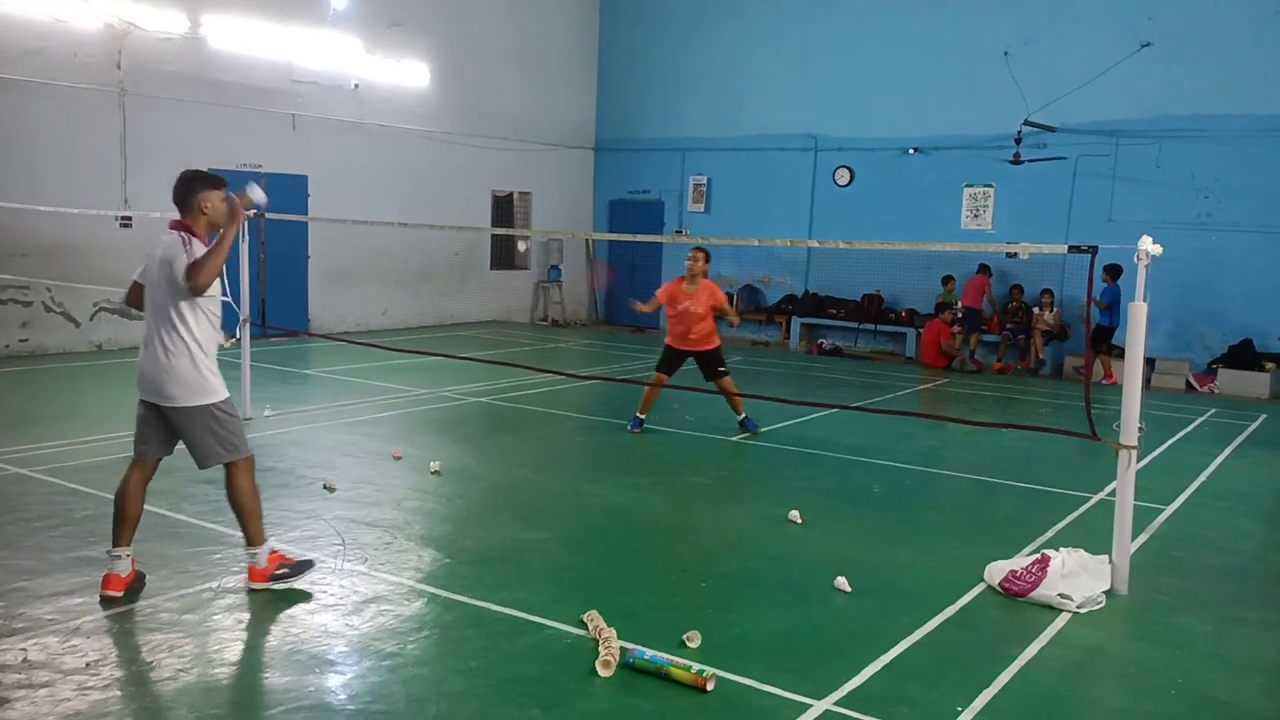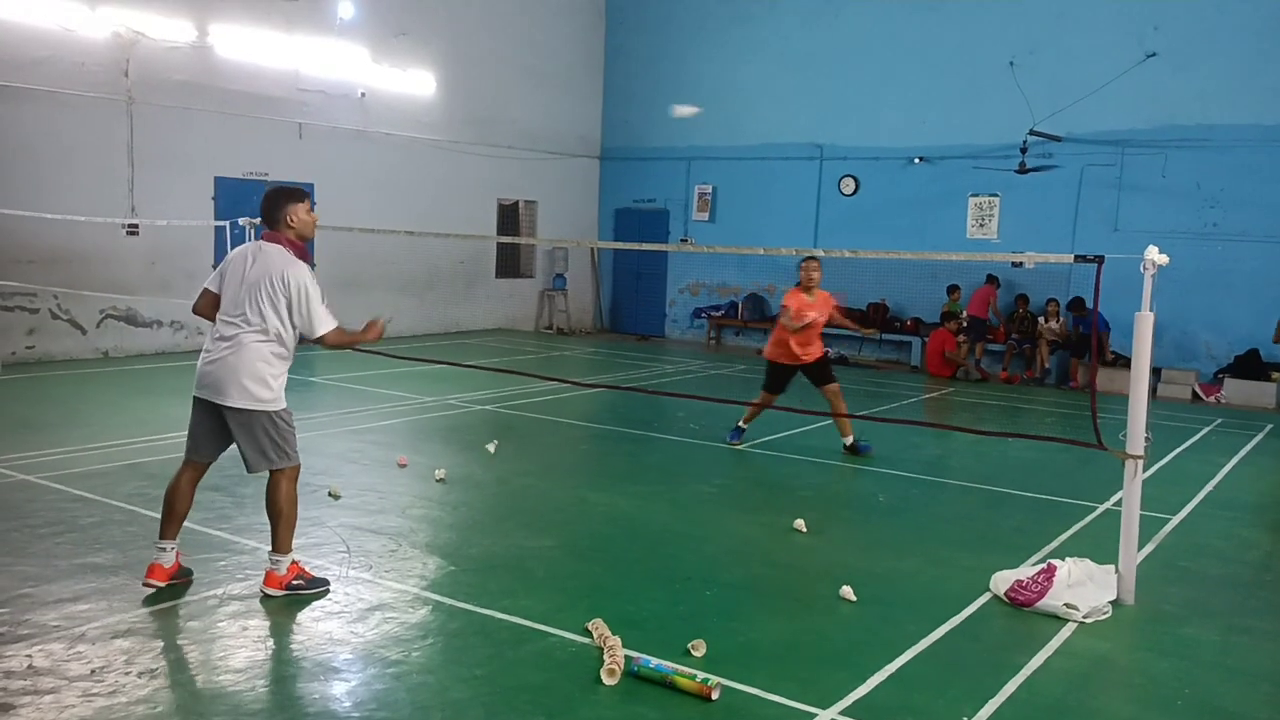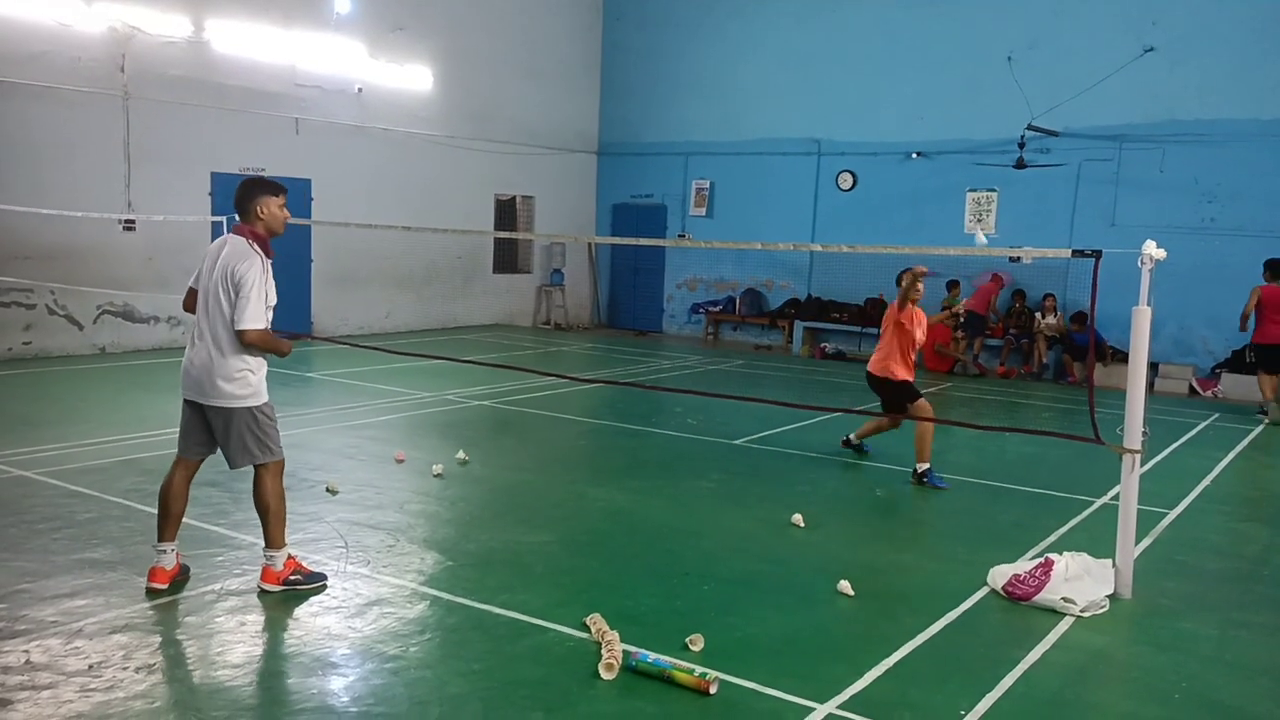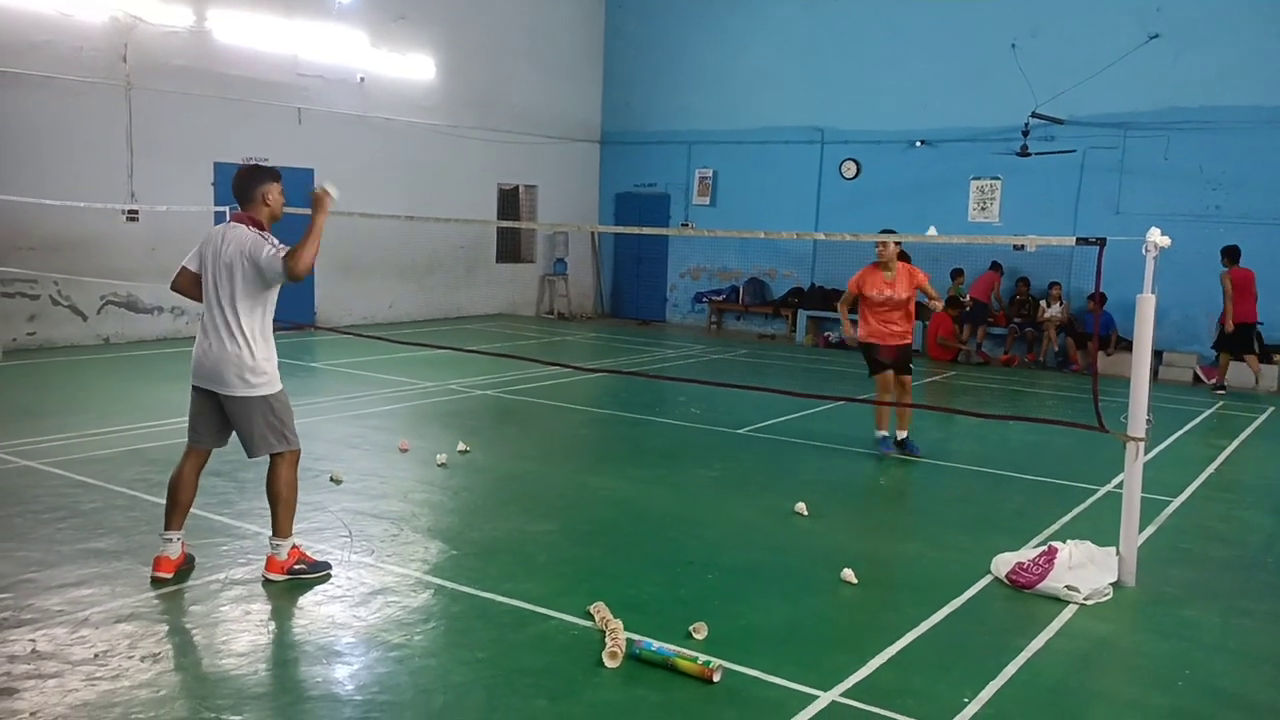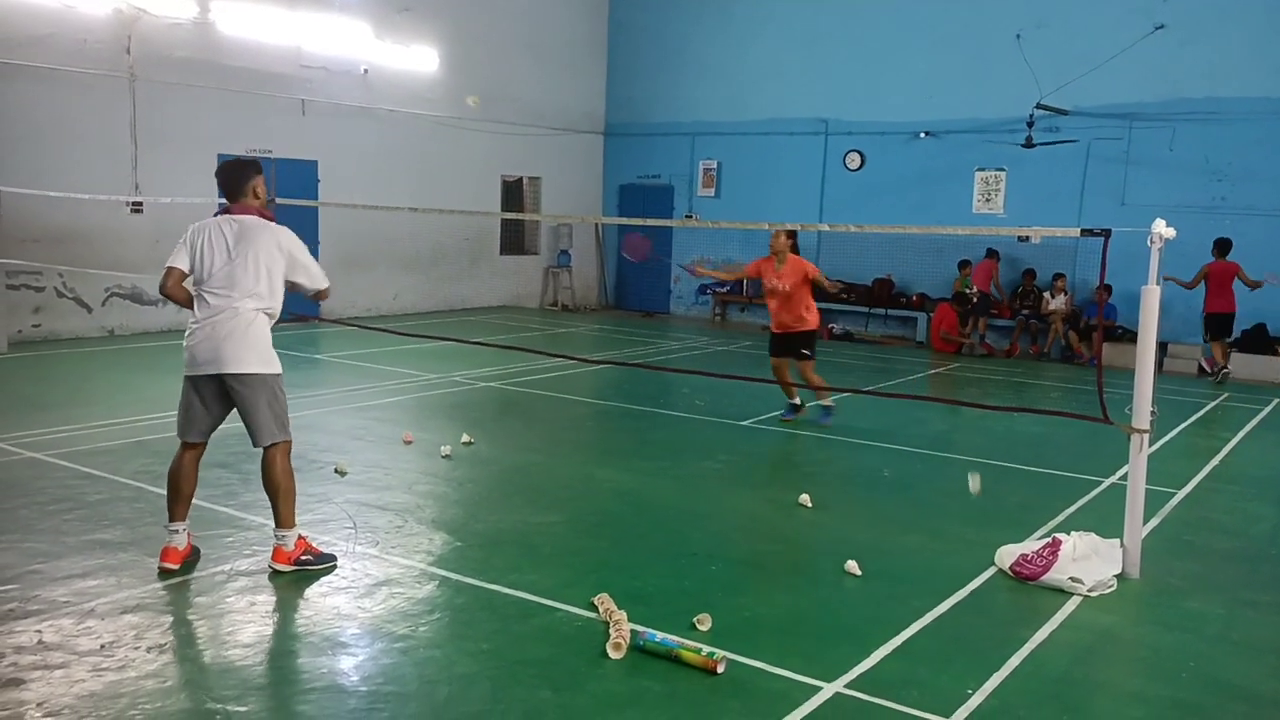
dt=0.5s
person 1, frame 1
left shoulder: (167, 245)
right shoulder: (187, 247)
left elbow: (135, 297)
right elbow: (197, 283)
right wrist: (233, 227)
left hip: (155, 380)
right hip: (194, 384)
left knee: (141, 466)
right knee: (239, 463)
left ankle: (119, 570)
right ankle: (262, 560)
person 1, frame 2
left shoulder: (240, 254)
right shoulder: (295, 271)
left elbow: (203, 307)
right elbow: (328, 336)
right wrist: (367, 334)
left hip: (211, 379)
right hip: (254, 387)
left knee: (194, 466)
right knee: (284, 470)
left ankle: (163, 561)
right ankle: (281, 570)
person 1, frame 3
left shoulder: (219, 247)
right shoulder: (253, 262)
left elbow: (190, 303)
right elbow: (251, 335)
right wrist: (282, 346)
left hip: (198, 377)
right hip: (236, 384)
left knee: (185, 464)
right knee: (270, 466)
left ankle: (164, 563)
right ankle: (277, 566)
person 1, frame 4
left shoulder: (215, 236)
right shoulder: (258, 246)
left elbow: (181, 282)
right elbow: (297, 268)
right wrist: (319, 214)
left hip: (207, 368)
right hip: (248, 373)
left knee: (195, 453)
right knee: (285, 454)
left ankle: (169, 552)
right ankle: (281, 555)
person 1, frame 5
left shoulder: (199, 232)
right shoulder: (279, 237)
left elbow: (169, 286)
right elbow: (321, 291)
right wrist: (288, 279)
left hip: (202, 354)
right hip: (250, 358)
left knee: (190, 446)
right knee: (277, 445)
left ankle: (176, 543)
right ankle: (288, 546)
person 2, frame 1
left shoulder: (713, 291)
right shoulder: (672, 287)
left elbow: (732, 316)
right elbow: (651, 307)
left wrist: (734, 319)
right wrist: (640, 307)
left hip: (707, 345)
right hip: (677, 344)
left knee: (726, 385)
right knee: (658, 380)
left ankle: (743, 418)
right ankle: (640, 417)
person 2, frame 2
left shoulder: (826, 298)
right shoulder: (792, 297)
left elbow: (836, 319)
right elbow: (784, 322)
left wrist: (860, 329)
right wrist: (802, 324)
left hip: (813, 355)
right hip: (782, 355)
left knee: (834, 393)
right knee: (766, 400)
left ankle: (850, 442)
right ankle: (741, 426)
person 2, frame 3
left shoulder: (918, 312)
right shoulder: (899, 308)
left elbow: (924, 324)
right elbow: (903, 296)
left wrist: (951, 312)
right wrist: (912, 277)
left hip: (897, 373)
right hip: (887, 374)
left knee: (894, 420)
right knee: (925, 413)
left ankle: (852, 440)
right ankle: (922, 471)
person 2, frame 4
left shoulder: (912, 274)
right shoulder: (865, 275)
left elbow: (936, 298)
right elbow: (843, 302)
left wrist: (936, 304)
right wrist: (846, 324)
left hip: (902, 338)
right hip: (872, 338)
left knee: (904, 384)
right knee: (885, 380)
left ankle: (902, 436)
right ankle: (882, 434)
person 2, frame 5
left shoulder: (801, 266)
right shoulder: (763, 264)
left elbow: (825, 284)
right elbow: (733, 276)
left wrist: (831, 287)
right wrist: (704, 272)
left hip: (804, 325)
right hip: (778, 325)
left knee: (805, 371)
right knee: (777, 367)
left ankle: (825, 404)
right ankle: (795, 403)
